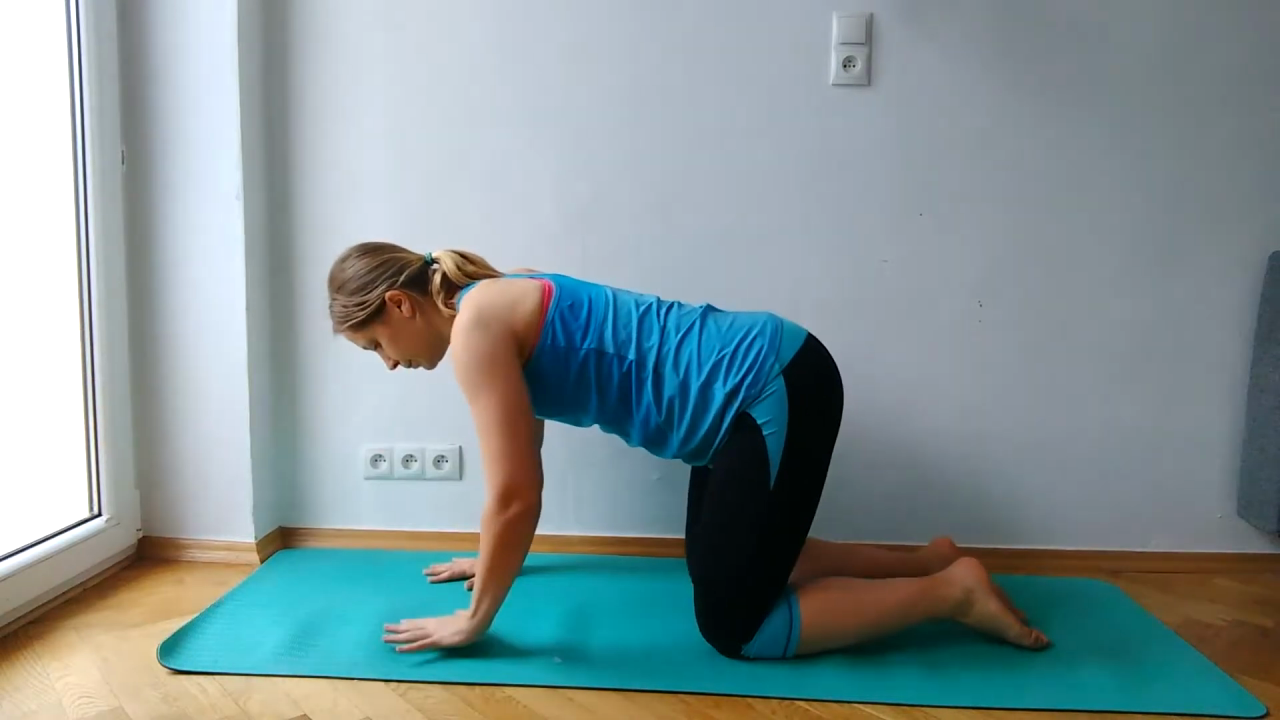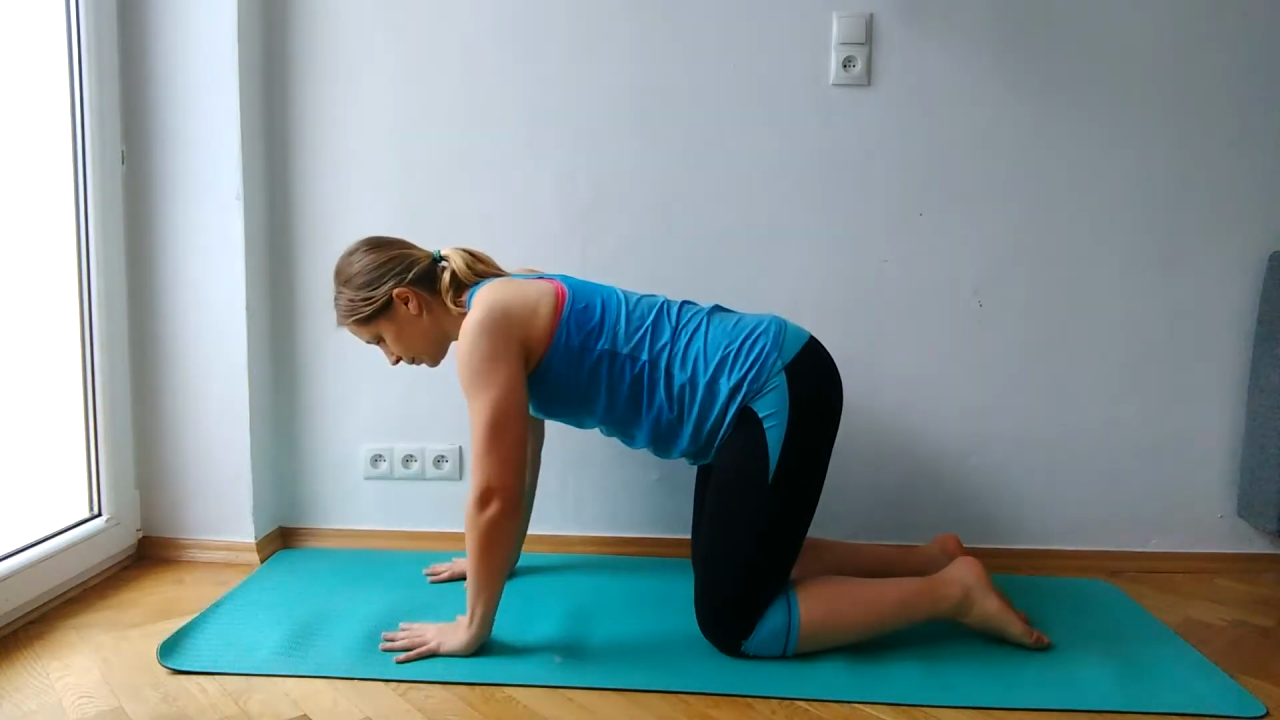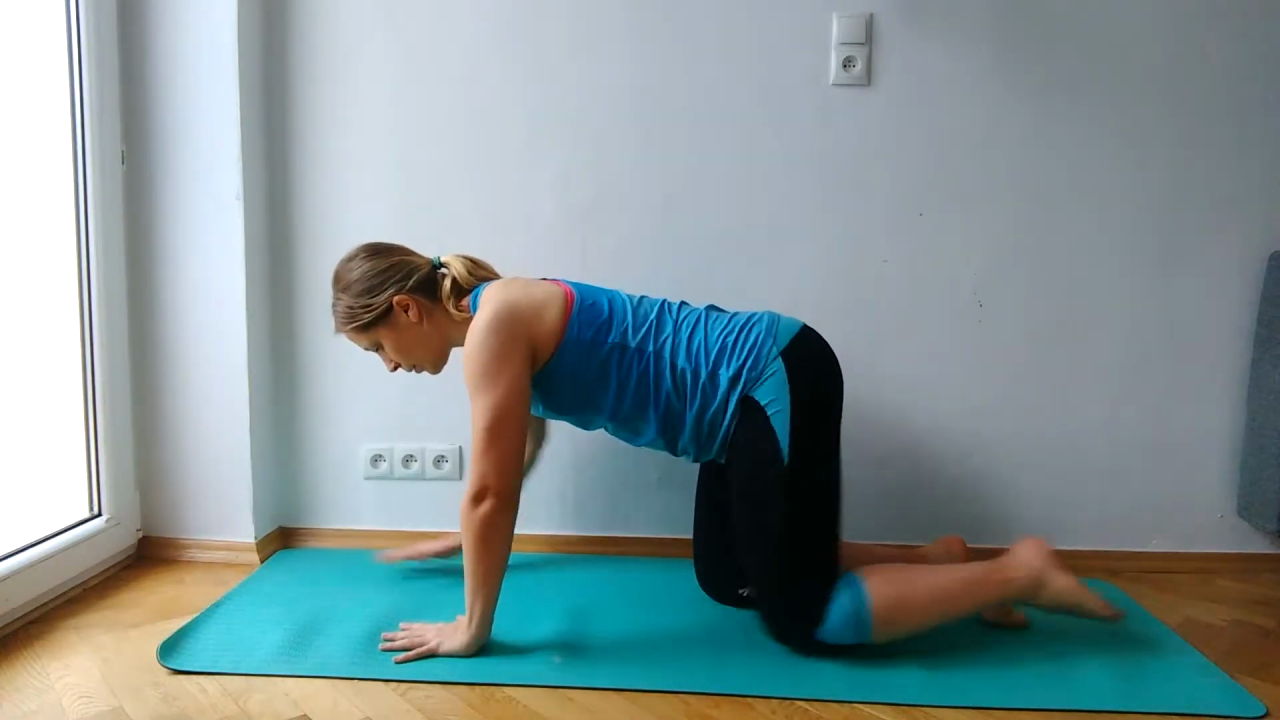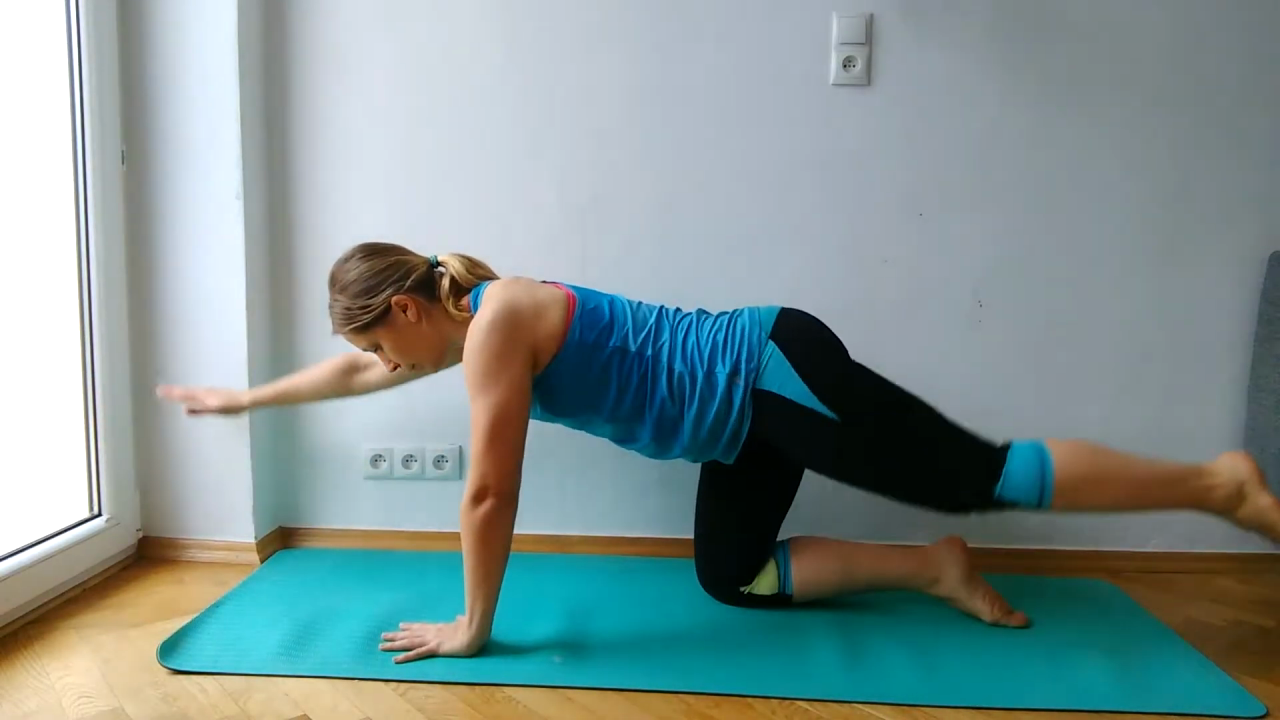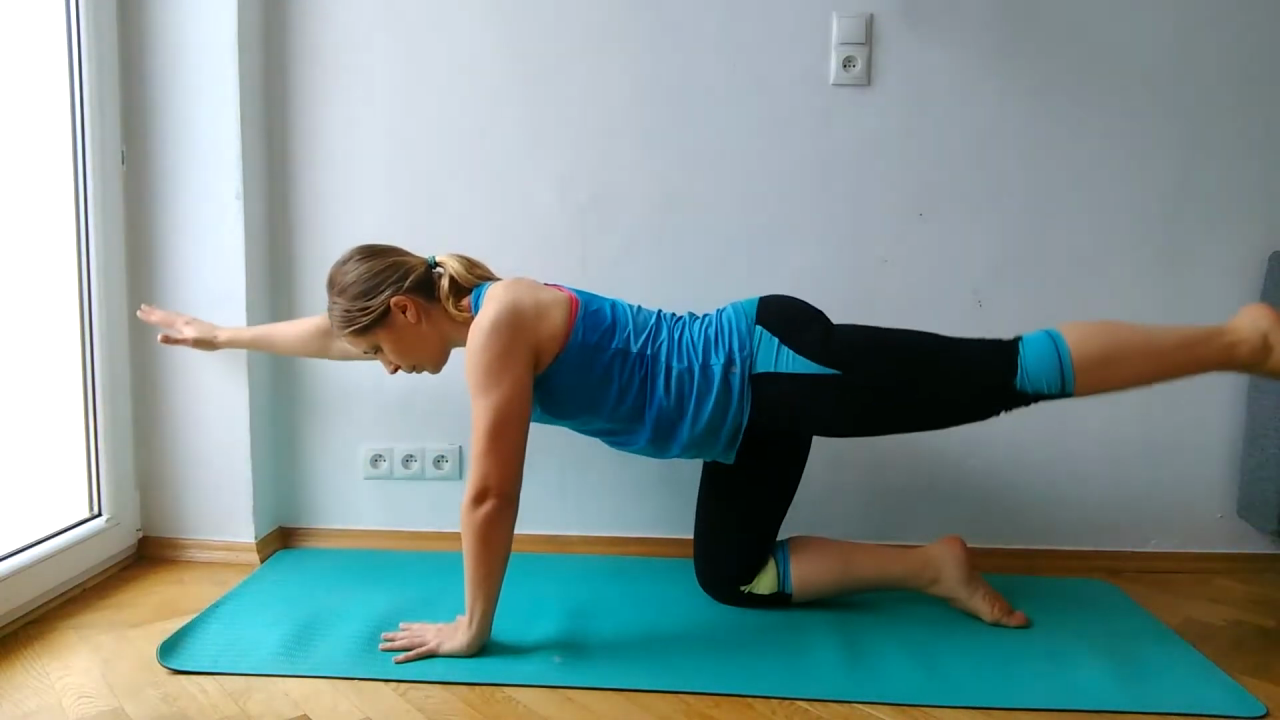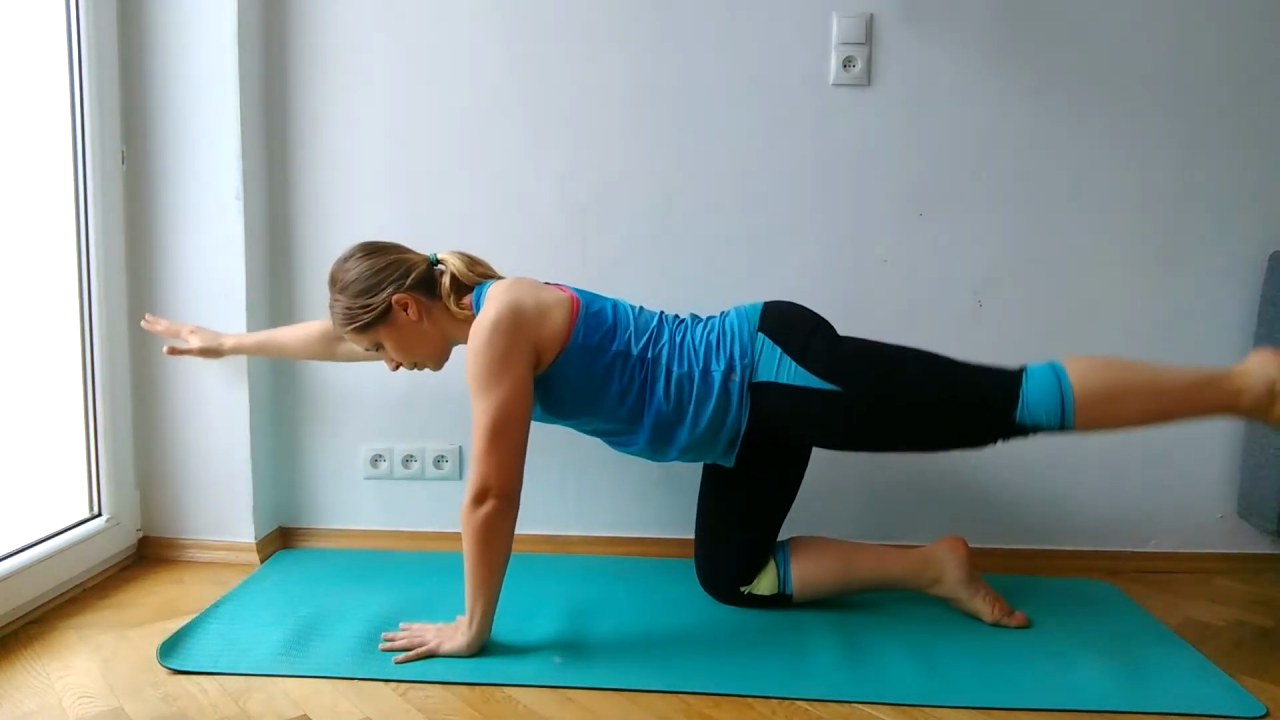
dt=0.5s
person 1, frame 1
left shoulder: (476, 325)
right shoulder: (500, 305)
left elbow: (515, 494)
right elbow: (523, 448)
left wrist: (473, 620)
right wrist: (493, 558)
left hip: (773, 393)
right hip: (757, 386)
left knee: (732, 624)
right knee: (727, 569)
left ankle: (951, 591)
right ankle: (932, 559)
person 1, frame 2
left shoulder: (484, 325)
right shoulder: (504, 307)
left elbow: (494, 494)
right elbow: (523, 462)
left wrist: (472, 626)
right wrist: (498, 557)
left hip: (774, 391)
right hip: (756, 390)
left knee: (731, 623)
right knee: (739, 564)
left ankle: (952, 591)
right ankle: (930, 558)
person 1, frame 3
left shoulder: (491, 327)
right shoulder: (499, 322)
left elbow: (489, 496)
right elbow: (521, 451)
left wrist: (471, 627)
right wrist: (456, 539)
left hip: (774, 378)
right hip: (748, 389)
left knee: (804, 621)
right knee: (728, 577)
left ankle: (1026, 571)
right ankle: (931, 560)
person 1, frame 4
left shoulder: (494, 326)
right shoulder: (466, 318)
left elbow: (488, 497)
right elbow: (356, 375)
left wrist: (472, 628)
right wrist: (244, 396)
left hip: (773, 372)
right hip: (745, 398)
left knee: (980, 474)
right knee: (728, 578)
right ankle: (936, 570)
person 1, frame 5
left shoulder: (494, 327)
right shoulder: (456, 309)
left elbow: (490, 497)
right elbow: (333, 329)
left wrist: (470, 628)
right wrist: (220, 334)
left hip: (775, 362)
right hip: (751, 399)
left knee: (1006, 372)
right knee: (730, 577)
right ankle: (933, 566)
person 1, frame 6
left shoulder: (494, 326)
right shoulder: (468, 309)
left elbow: (490, 497)
right elbow: (339, 332)
left wrist: (469, 630)
right wrist: (226, 340)
left hip: (773, 371)
right hip: (751, 404)
left knee: (1008, 399)
right knee: (730, 580)
right ankle: (931, 567)
